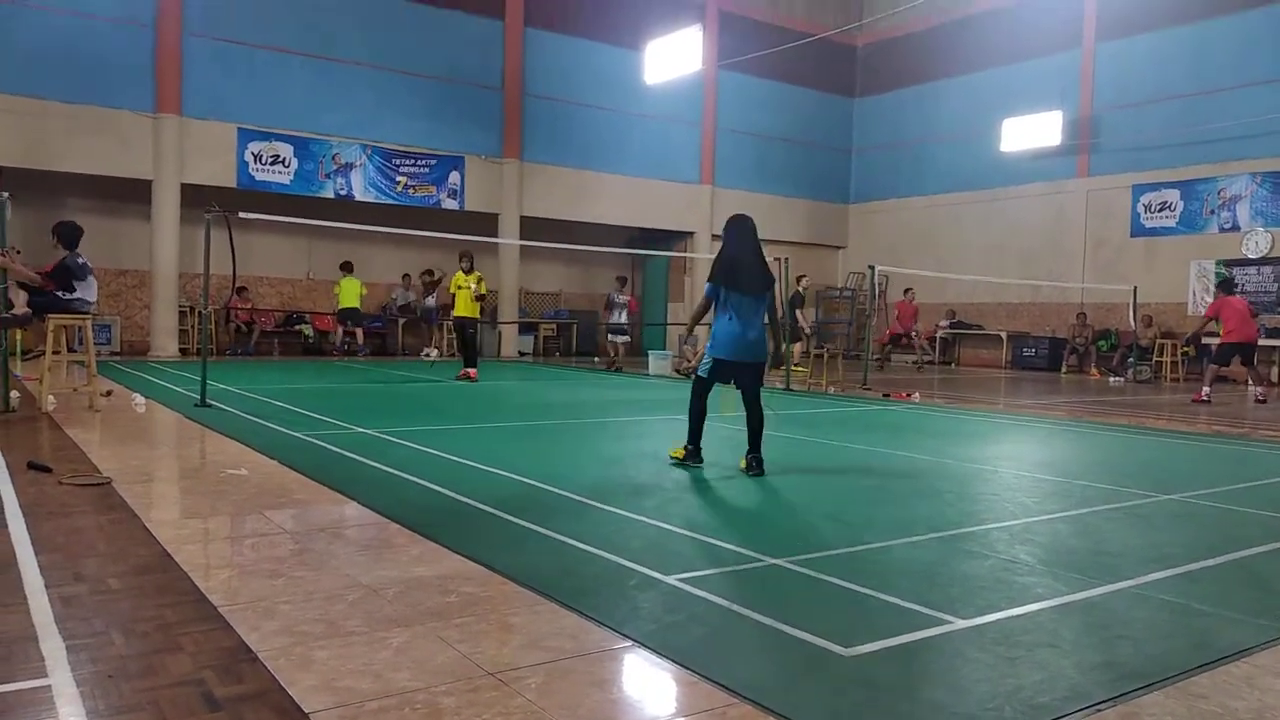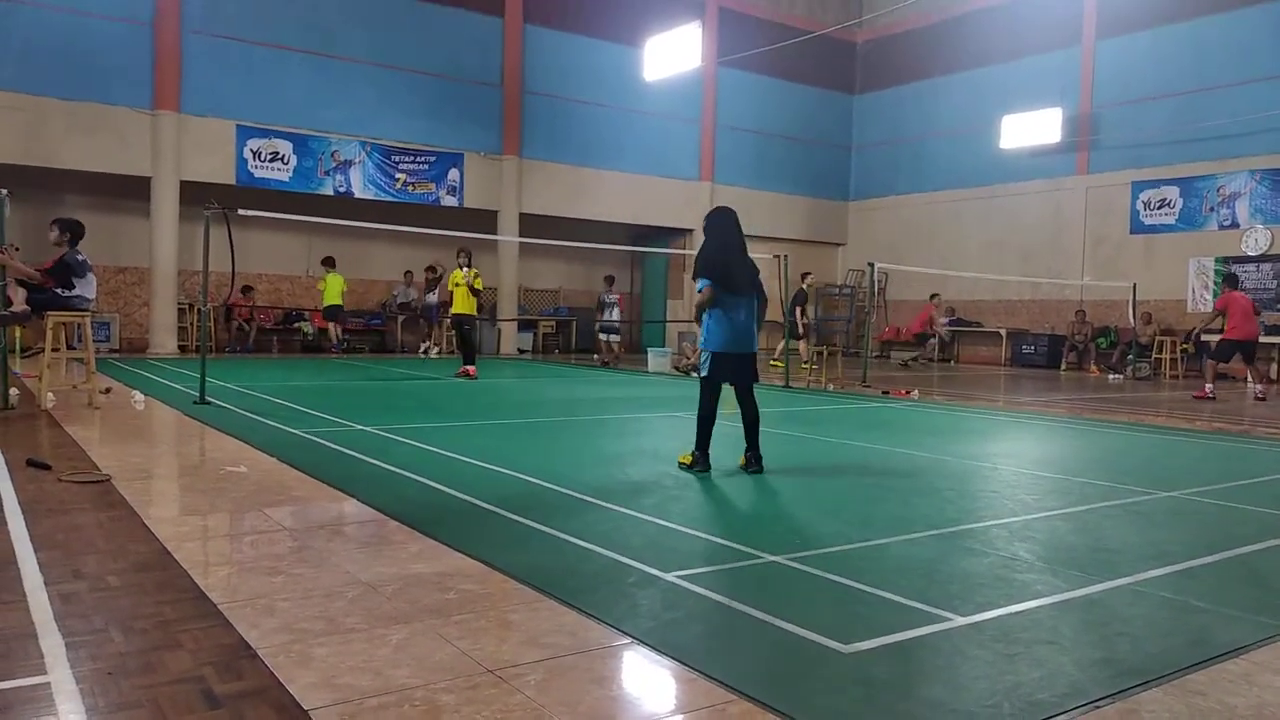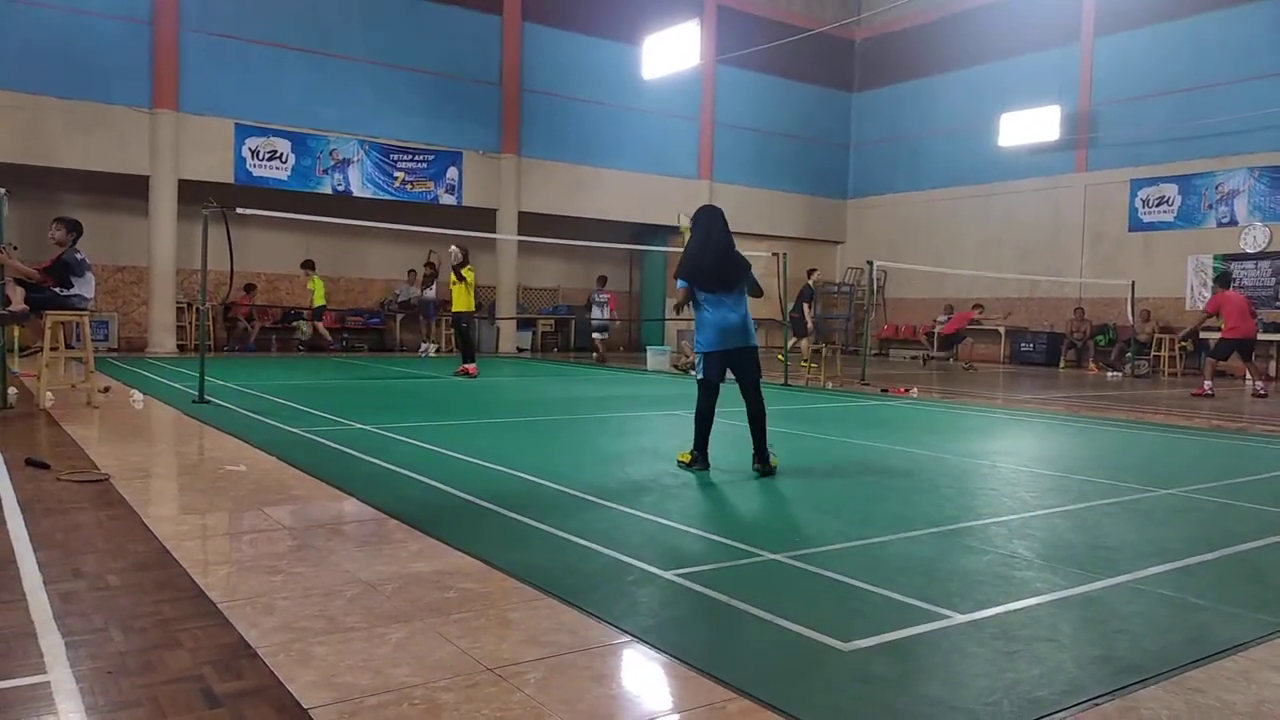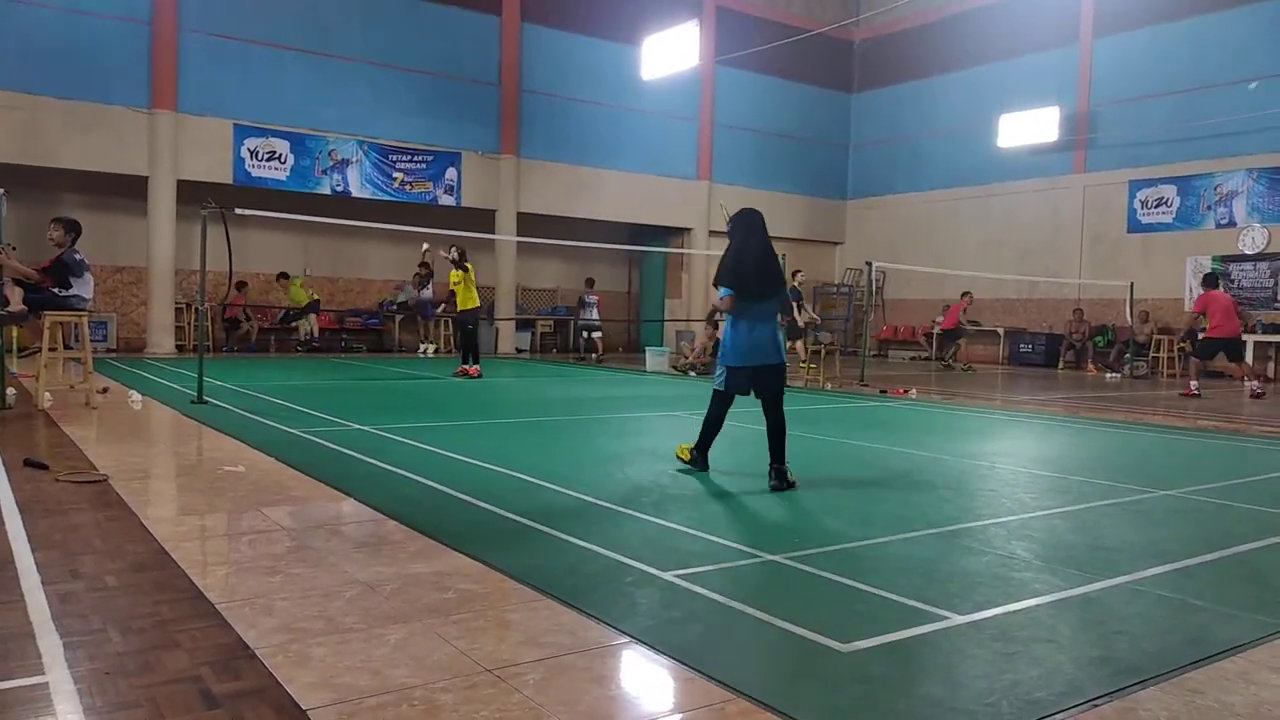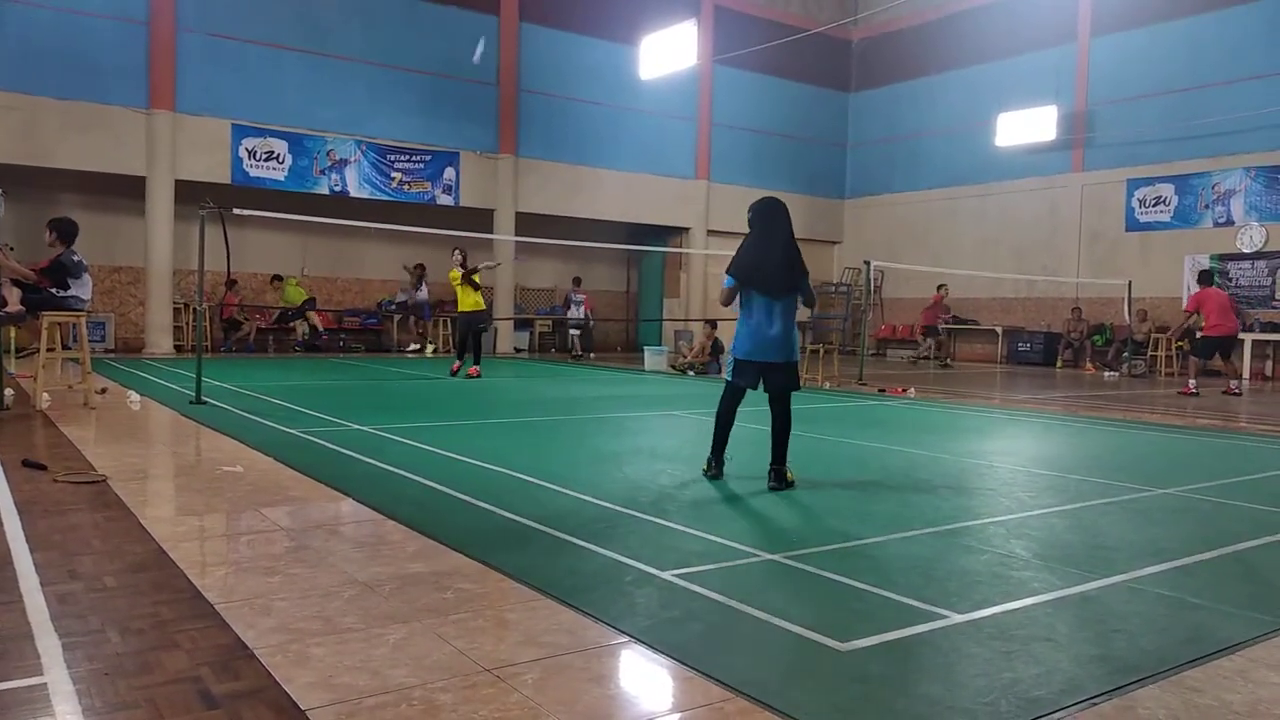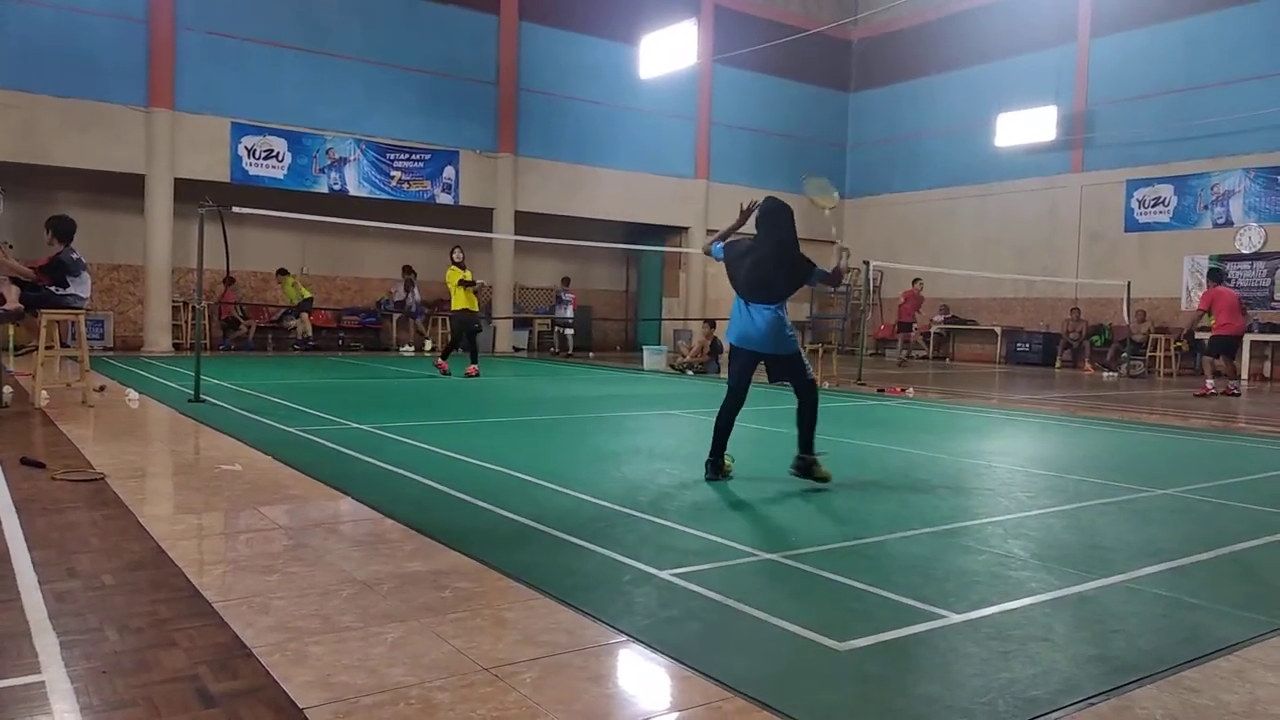
dt=0.4s
person 1, frame 1
left shoulder: (724, 266)
right shoulder: (762, 272)
left elbow: (705, 304)
right elbow: (772, 311)
left wrist: (690, 326)
right wrist: (777, 344)
left hip: (724, 344)
right hip: (755, 347)
left knee: (700, 391)
right knee: (752, 400)
left ankle: (693, 449)
right ankle: (754, 458)
person 1, frame 2
left shoulder: (708, 258)
right shoulder: (746, 263)
left elbow: (707, 295)
right elbow: (762, 300)
left wrist: (698, 311)
left hip: (718, 338)
right hip: (746, 340)
left knee: (709, 396)
right knee: (746, 397)
left ankle: (700, 455)
right ankle: (753, 456)
person 1, frame 3
left shoulder: (692, 259)
right shoulder: (736, 259)
left elbow: (682, 298)
right elbow: (757, 292)
left wrist: (678, 306)
left hip: (710, 336)
right hip: (742, 334)
left knee: (707, 396)
right knee: (753, 394)
left ankle: (699, 454)
right ankle: (760, 455)
person 1, frame 4
left shoulder: (732, 262)
right shoulder: (772, 266)
left elbow: (729, 305)
right elbow: (786, 308)
left wrist: (717, 307)
left hip: (738, 349)
right hip: (770, 349)
left knee: (720, 403)
right knee: (773, 408)
left ankle: (699, 454)
right ankle: (778, 469)
person 1, frame 5
left shoulder: (746, 255)
right shoulder: (792, 259)
left elbow: (725, 299)
right elbow: (810, 301)
left wrist: (734, 288)
left hip: (748, 343)
right hip: (782, 345)
left knee: (730, 399)
right knee: (780, 406)
left ankle: (715, 460)
right ankle: (778, 471)
person 1, frame 6
left shoulder: (740, 250)
right shoulder: (793, 260)
left elbow: (707, 247)
right elbow: (834, 280)
left wrist: (737, 223)
right wrist: (843, 259)
left hip: (742, 338)
right hip: (777, 338)
left knee: (733, 399)
right knee: (808, 394)
left ankle: (714, 462)
right ankle: (805, 458)
